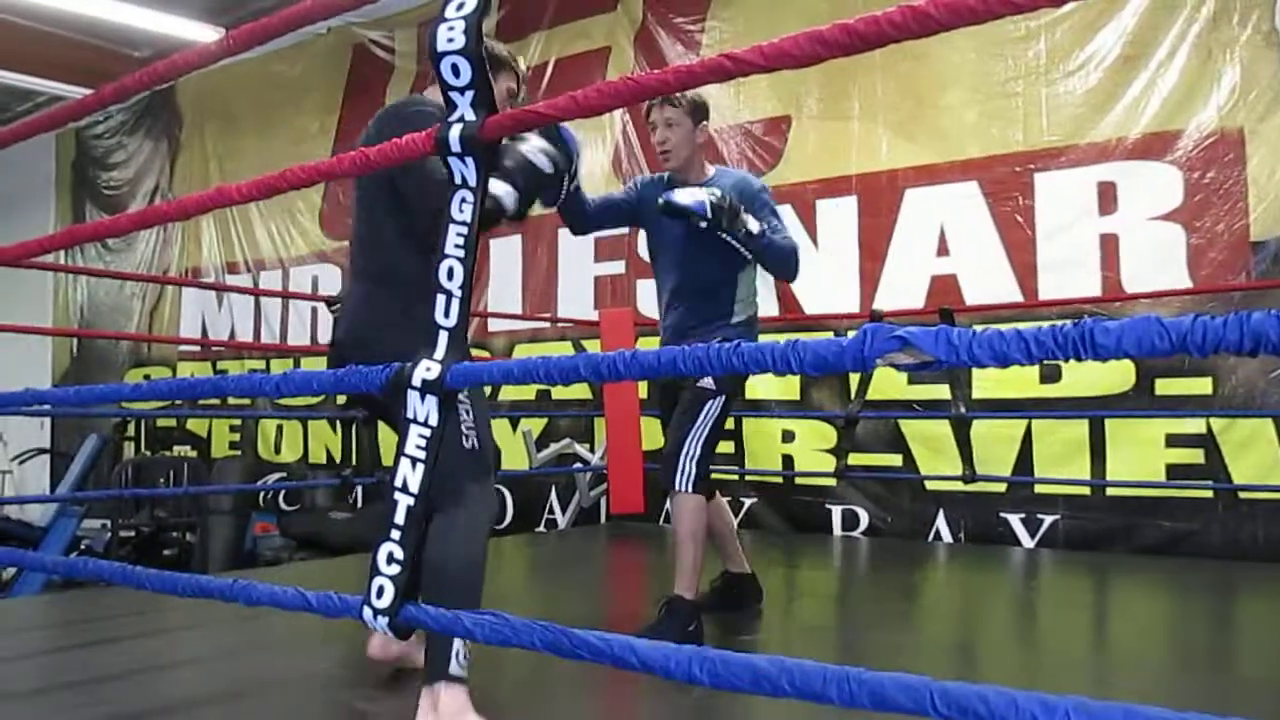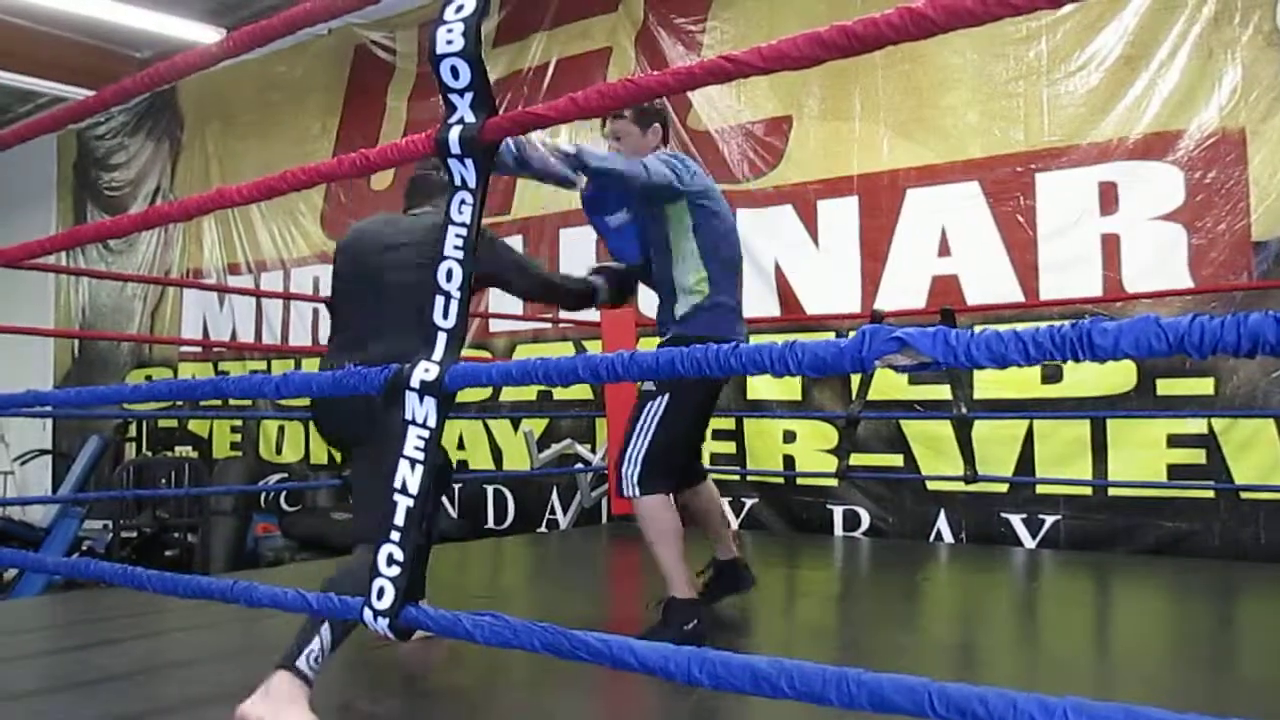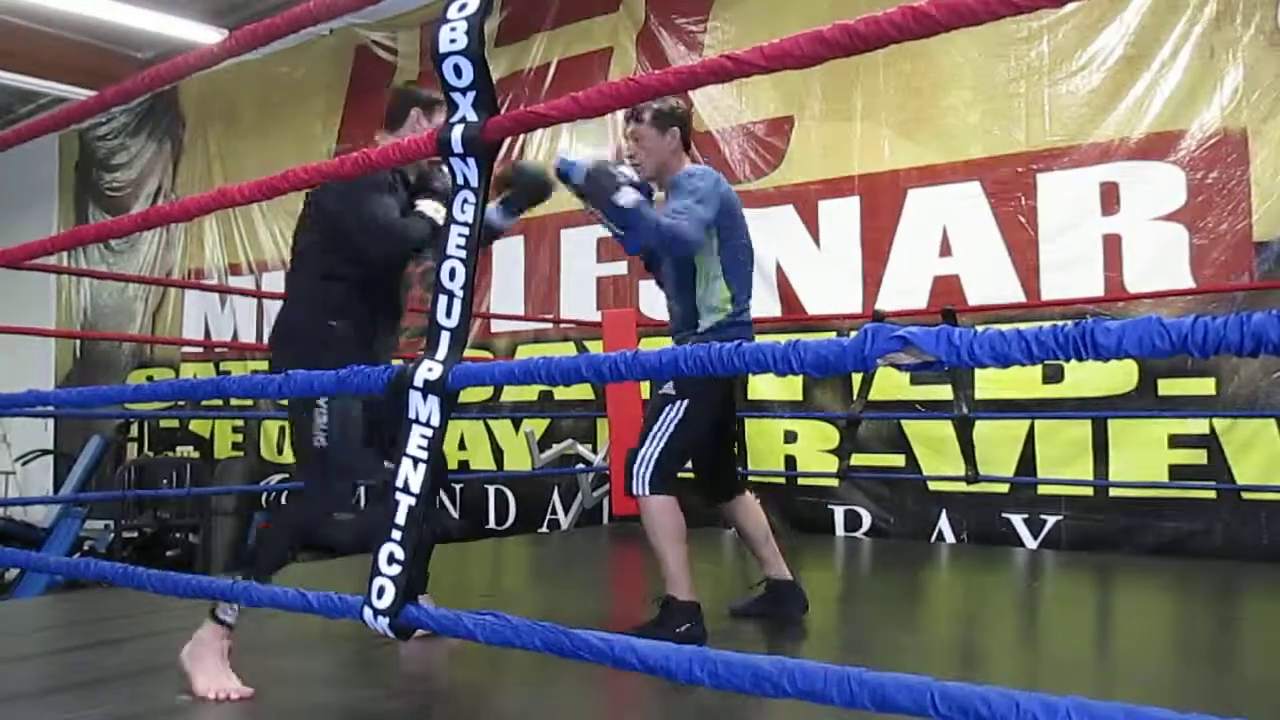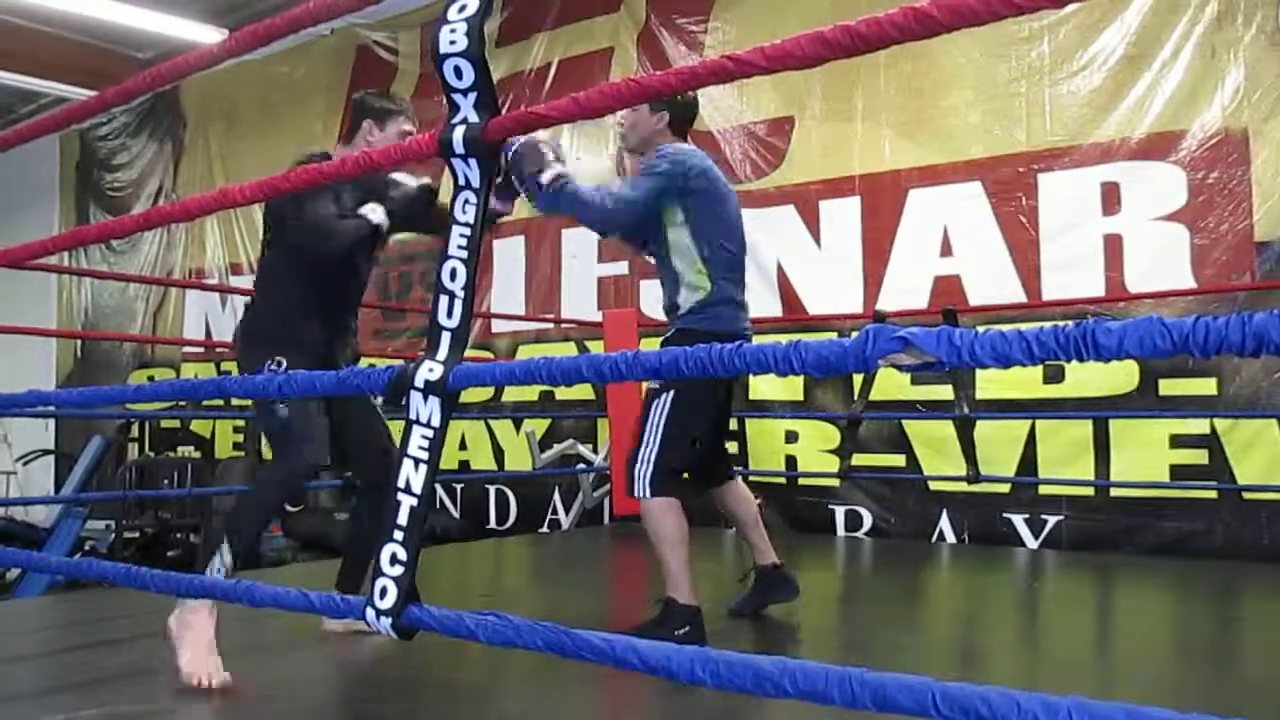
dt=0.4s
person 1, frame 1
left shoulder: (435, 139)
right shoulder: (417, 122)
left elbow: (489, 206)
right elbow: (444, 215)
left wrist: (535, 160)
right wrist: (512, 179)
left hip: (369, 342)
right hip: (408, 339)
left knee: (440, 485)
right knee: (468, 500)
left ankle: (397, 629)
person 1, frame 2
left shoulder: (357, 239)
right shoulder: (467, 234)
right elbow: (550, 290)
right wrist: (610, 285)
left hip: (337, 399)
right hip: (392, 397)
left knee: (444, 488)
person 1, frame 3
left shoulder: (400, 179)
right shoulder: (356, 173)
right elbow: (395, 244)
left wrist: (515, 202)
right wrist: (432, 205)
left hip: (361, 352)
right hip: (320, 349)
right knee: (328, 491)
left ankle: (412, 606)
right ankle: (212, 638)
person 1, frame 4
left shoulder: (372, 183)
right shoulder: (307, 179)
left elbow: (438, 221)
right elbow: (329, 242)
right wrist: (381, 207)
left hip: (329, 356)
right hip: (277, 349)
left knee: (382, 469)
right knee: (297, 465)
left ankle: (346, 603)
right ankle: (196, 610)
person 2, frame 1
left shoulder: (743, 188)
right shoulder: (652, 190)
left elbow: (787, 264)
right elbow: (583, 218)
left wrist: (733, 217)
right wrist: (564, 186)
left hip: (724, 345)
right hip: (677, 348)
left knee: (685, 470)
right knee: (686, 473)
left ankle: (682, 613)
right ankle: (740, 580)
person 2, frame 2
left shoulder: (678, 170)
right shoulder: (670, 182)
left elbow: (635, 176)
left wrist: (569, 159)
right wrist: (627, 245)
left hip: (697, 339)
right hip: (706, 339)
left knee: (639, 470)
right knee: (678, 464)
left ankle: (682, 615)
right ankle: (729, 563)
person 2, frame 3
left shoulder: (703, 184)
right shoulder: (658, 193)
left elbow: (675, 239)
right elbow: (657, 258)
left wrist: (614, 195)
right wrist: (607, 197)
left hip: (714, 347)
right hip: (705, 350)
left knee: (647, 470)
right knee: (721, 478)
left ankle: (680, 613)
right ankle: (783, 587)
person 2, frame 4
left shoulder: (677, 163)
right shoulder: (684, 169)
left elbow: (612, 213)
left wrist: (546, 173)
left hip: (701, 338)
right hip: (719, 335)
left knee: (650, 471)
right knee: (706, 462)
left ankle: (681, 617)
right ankle: (771, 572)
